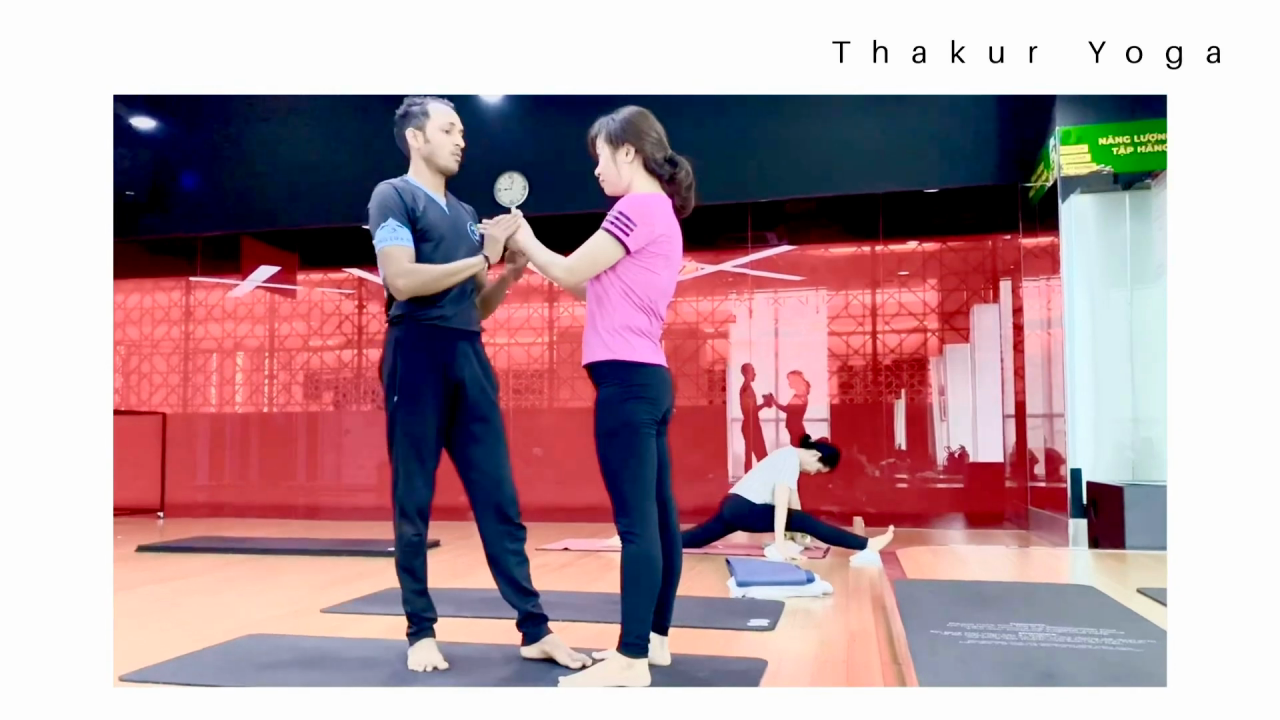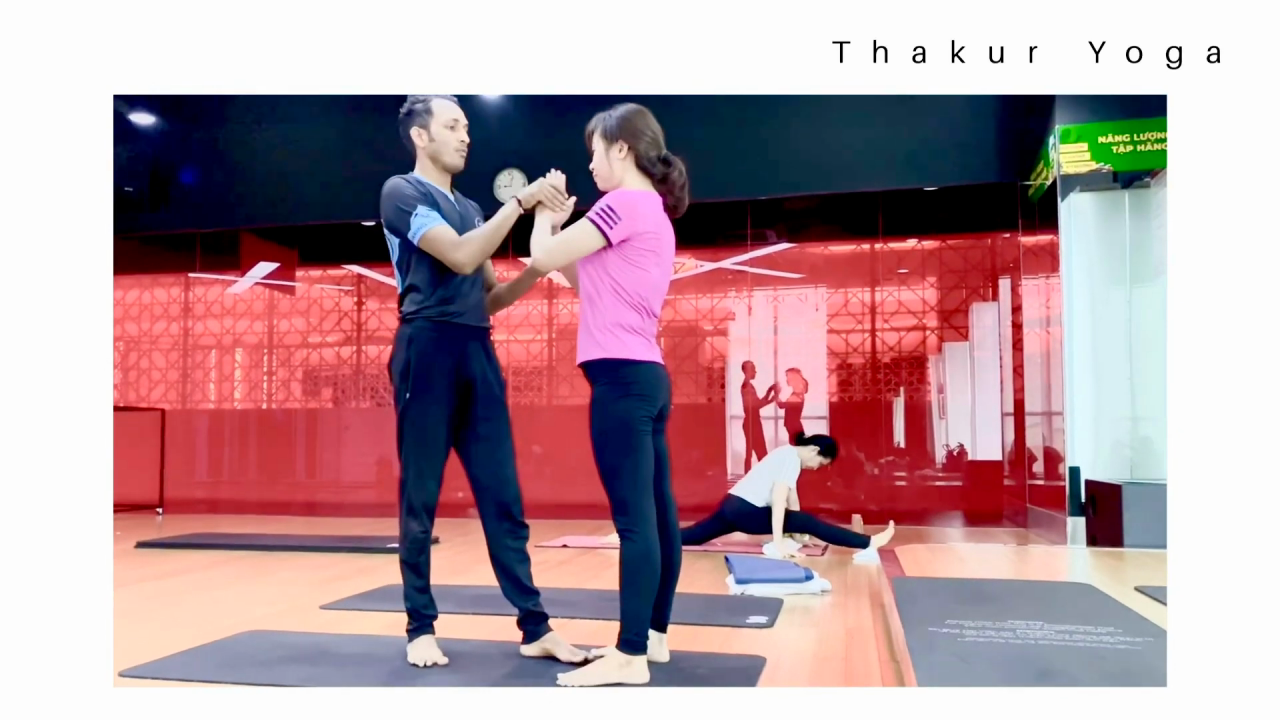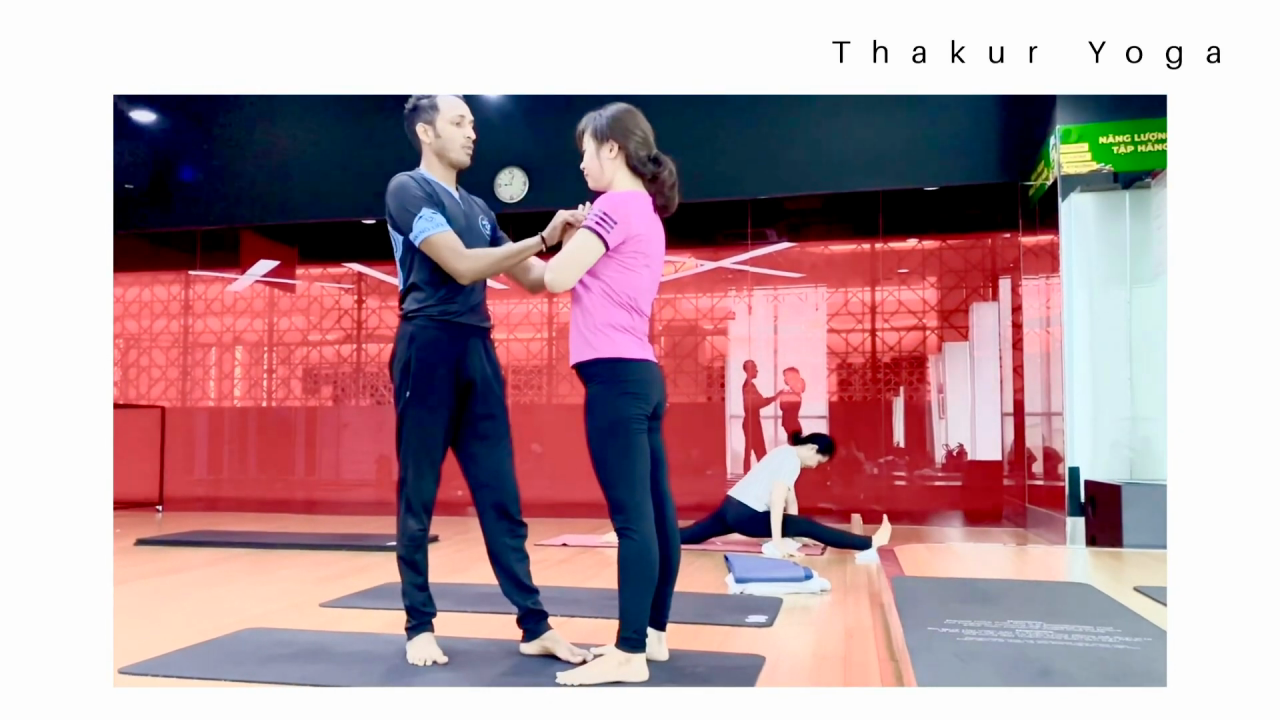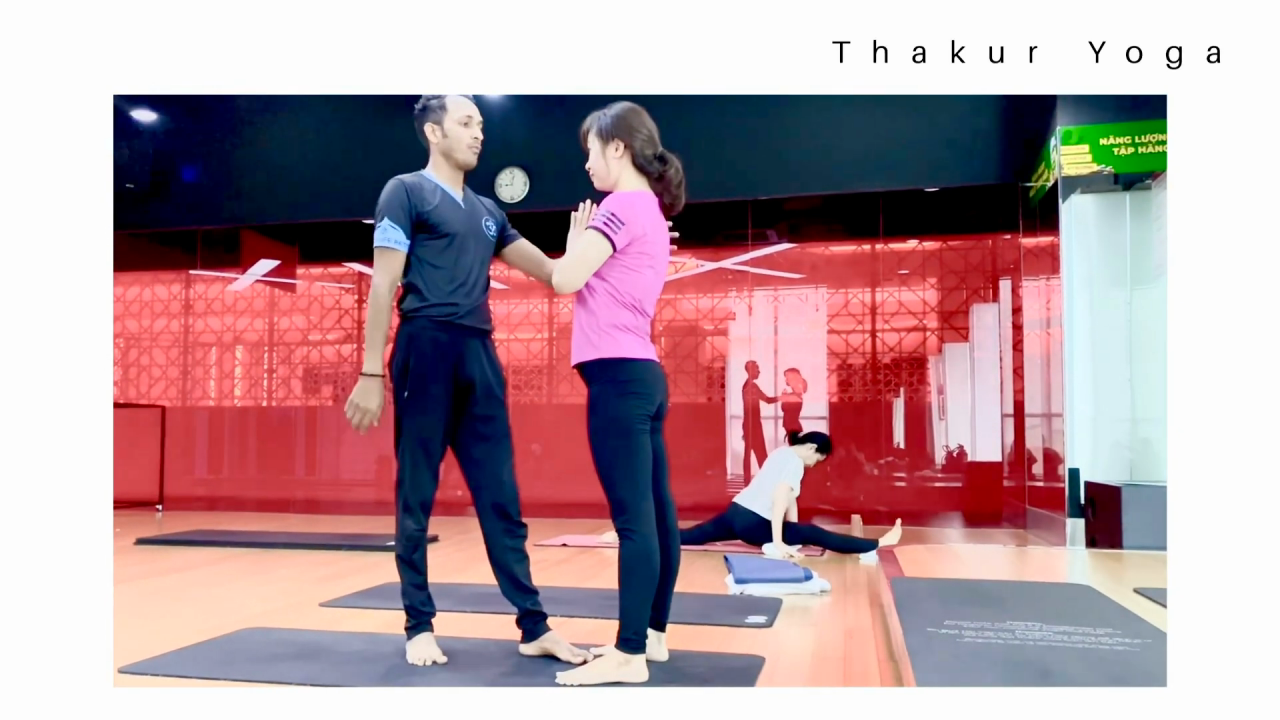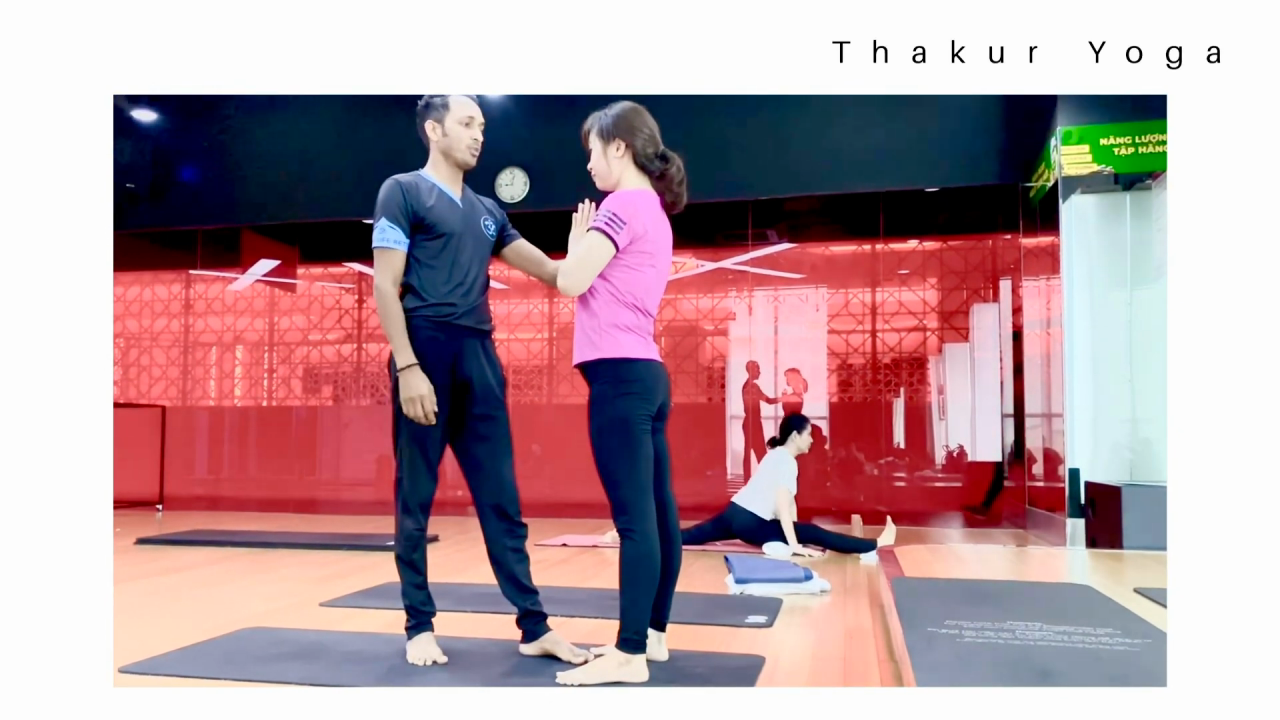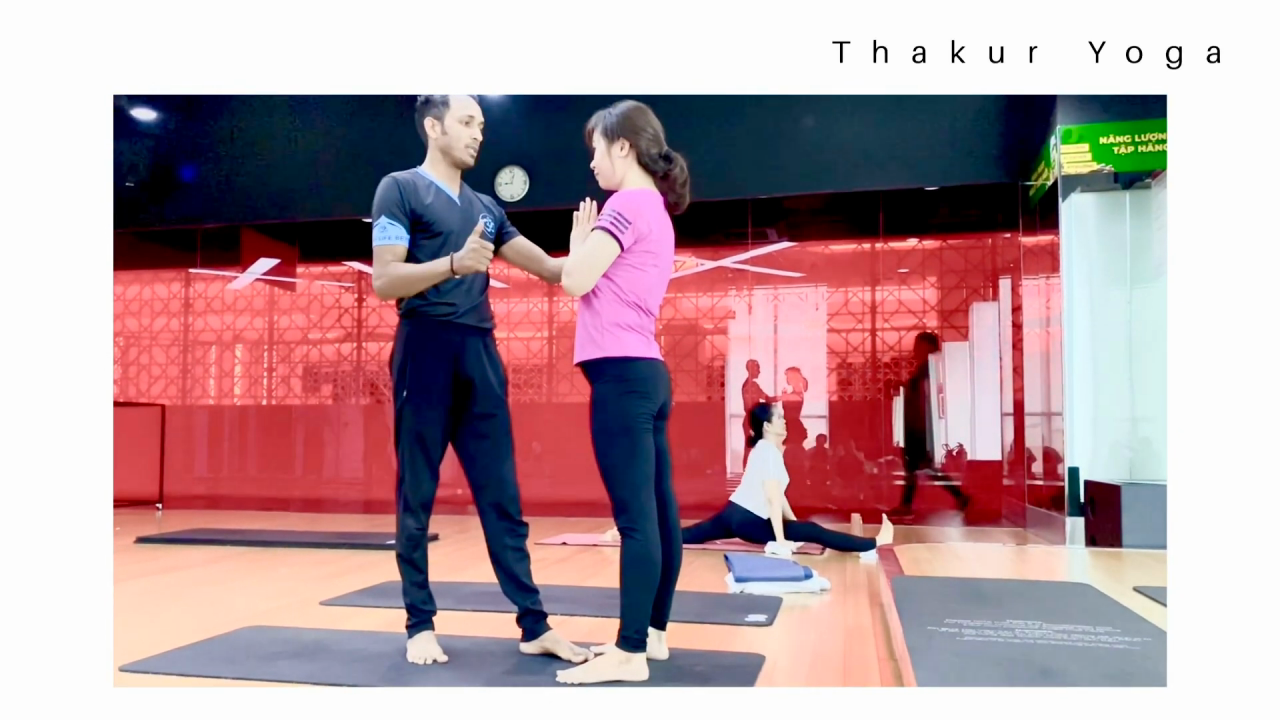
dt=0.7s
person 1, frame 1
left shoulder: (638, 208)
right shoulder: (660, 214)
left elbow: (572, 273)
right elbow: (593, 287)
left wrist: (525, 242)
right wrist: (530, 251)
left hip: (626, 378)
right hip: (648, 379)
left knee: (635, 521)
right knee: (658, 515)
left ankle: (631, 659)
right ankle: (653, 639)
person 1, frame 2
left shoulder: (625, 204)
right shoulder: (653, 214)
left elbow: (543, 258)
right elbow: (587, 277)
left wrist: (546, 219)
right wrist: (561, 222)
left hip: (622, 377)
right hip: (646, 376)
left knee: (634, 518)
right knee: (656, 513)
left ankle: (630, 655)
right ankle: (652, 635)
person 1, frame 3
left shoulder: (616, 205)
right shoulder: (646, 212)
left elbow: (558, 278)
left wrist: (570, 241)
right wrist: (577, 239)
left hip: (615, 376)
right hip: (641, 375)
left knee: (632, 516)
right knee: (656, 511)
left ankle: (629, 653)
right ankle: (652, 633)
person 1, frame 4
left shoulder: (622, 206)
right shoulder: (651, 212)
left elbow: (566, 280)
left wrist: (576, 239)
right wrist: (584, 243)
left hip: (618, 375)
right hip: (642, 375)
left knee: (633, 517)
right knee: (656, 512)
left ankle: (629, 654)
right ankle: (651, 634)
person 1, frame 5
left shoulder: (623, 204)
right shoulder: (653, 211)
left elbow: (571, 281)
left wrist: (578, 240)
right wrist: (586, 243)
left hip: (619, 374)
right hip: (645, 373)
left knee: (633, 517)
right knee: (657, 511)
left ankle: (629, 654)
right ankle: (651, 634)
person 1, frame 6
left shoulder: (627, 204)
right shoulder: (656, 211)
left elbow: (575, 281)
left wrist: (580, 239)
right wrist: (588, 243)
left hip: (621, 373)
right hip: (646, 372)
left knee: (635, 516)
right knee: (657, 510)
left ankle: (630, 652)
right ankle: (651, 633)
person 2, frame 1
left shoulder: (465, 213)
right shoulder: (393, 196)
right elbow: (401, 281)
left wrist: (509, 268)
right wrist: (483, 258)
left hip: (469, 356)
right hip: (417, 353)
left knee: (498, 497)
right knee: (414, 502)
left ankle: (534, 630)
right ankle: (420, 632)
person 2, frame 2
left shoulder: (469, 209)
right shoulder: (402, 191)
right elbow: (461, 257)
left wrist: (541, 262)
right wrist: (522, 202)
left hip: (478, 353)
right hip: (427, 348)
left knee: (502, 496)
right knee: (420, 499)
left ankle: (534, 627)
right ankle: (421, 628)
person 2, frame 3
left shoulder: (477, 207)
right shoulder: (408, 189)
left elbow: (532, 278)
right elbow: (463, 267)
right wrist: (543, 236)
left hip: (479, 352)
right hip: (428, 347)
left knee: (501, 496)
right knee: (418, 496)
left ankle: (534, 625)
right ankle: (419, 626)
person 2, frame 4
left shoulder: (487, 211)
right shoulder: (405, 191)
left elbow: (551, 272)
right elbow: (382, 285)
right wrist: (372, 372)
left hip: (480, 355)
right hip: (426, 349)
left knee: (500, 497)
right knee: (416, 498)
left ankle: (533, 626)
right ankle: (419, 626)
person 2, frame 5
left shoulder: (486, 210)
right shoulder: (403, 191)
left elbow: (553, 272)
right elbow: (385, 286)
right wrist: (408, 367)
left hip: (480, 357)
right hip: (426, 353)
left knee: (501, 499)
right knee: (415, 499)
left ankle: (534, 627)
right ankle: (419, 626)
person 2, frame 6
left shoulder: (484, 207)
right shoulder: (400, 189)
left elbow: (549, 268)
right elbow: (384, 281)
right wrist: (455, 264)
left hip: (481, 354)
right hip: (426, 350)
left knee: (502, 497)
right knee: (417, 497)
left ankle: (534, 625)
right ankle: (420, 625)
person 3, frame 1
left shoulder: (791, 458)
right shoulder: (790, 460)
left elbow: (793, 500)
right elbow: (781, 504)
left wrist: (797, 536)
right wrist: (780, 544)
left hip: (733, 507)
right hip: (744, 509)
left knee: (695, 540)
right knee: (807, 522)
right ankle: (867, 545)
person 3, frame 2
left shoulder: (788, 454)
right shoulder: (791, 458)
left elbow: (791, 499)
right elbow: (779, 501)
left wrist: (795, 533)
right wrist: (778, 542)
left hip: (732, 506)
right hip: (746, 511)
left knee: (695, 536)
right knee: (809, 523)
right ankle: (869, 542)
person 3, frame 3
left shoulder: (786, 453)
right shoulder: (791, 459)
left elbow: (790, 499)
right elbow: (777, 500)
left wrist: (793, 533)
right wrist: (778, 542)
left hip: (732, 508)
right hip: (745, 514)
left knee: (692, 535)
right knee: (808, 527)
right ankle: (870, 543)
person 3, frame 4
left shoulder: (783, 453)
right shoulder: (794, 462)
left elbow: (789, 498)
right elbow: (779, 499)
left wrist: (793, 534)
right wrist: (778, 542)
left hip: (736, 513)
right hip: (751, 522)
left knee: (694, 536)
right knee: (814, 534)
person 3, frame 5
left shoulder: (778, 454)
right shoulder: (786, 461)
left elbow: (788, 499)
right elbow: (782, 503)
left wrist: (795, 532)
right wrist: (794, 543)
left hip: (735, 514)
right hip: (749, 523)
left knee: (689, 537)
right knee: (815, 534)
right ankle: (876, 544)
person 3, frame 6
left shoulder: (764, 448)
right shoulder: (768, 452)
left elbow: (778, 494)
right elbow: (771, 496)
left wrist: (793, 520)
right wrist: (781, 540)
left hip: (736, 513)
right hip: (747, 520)
left knee: (684, 537)
right knee: (810, 531)
right ankle: (872, 544)
